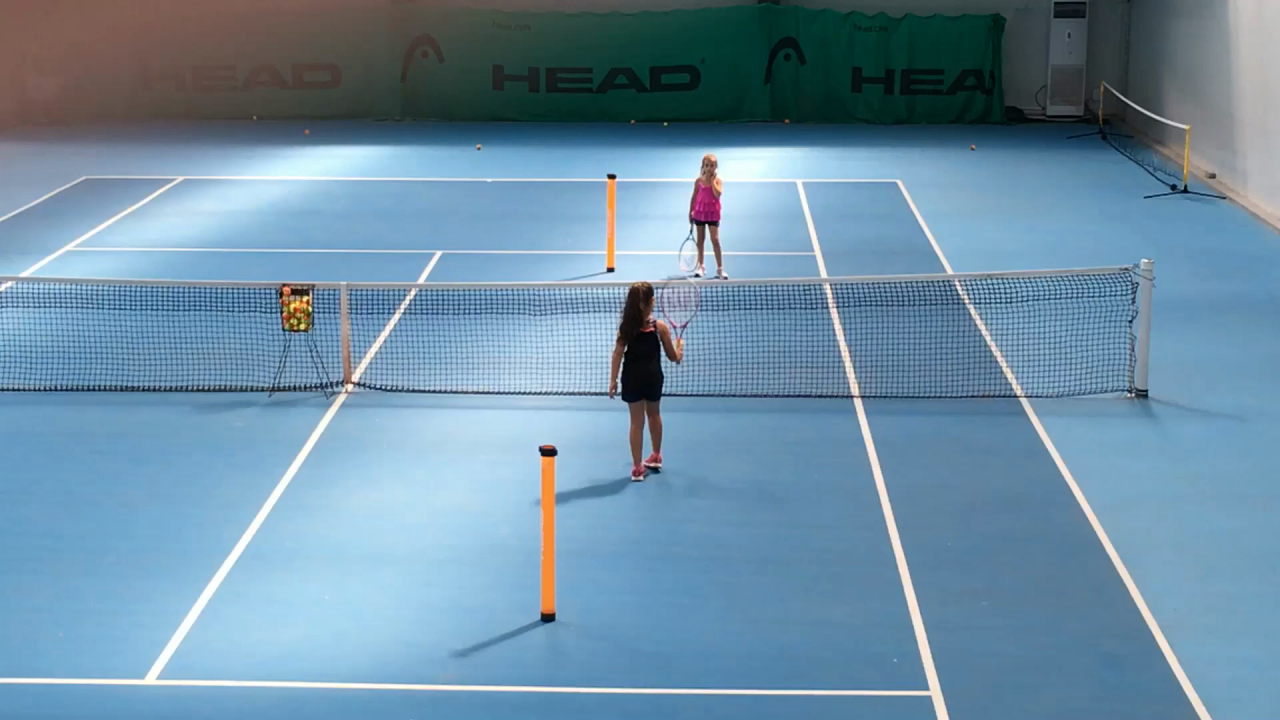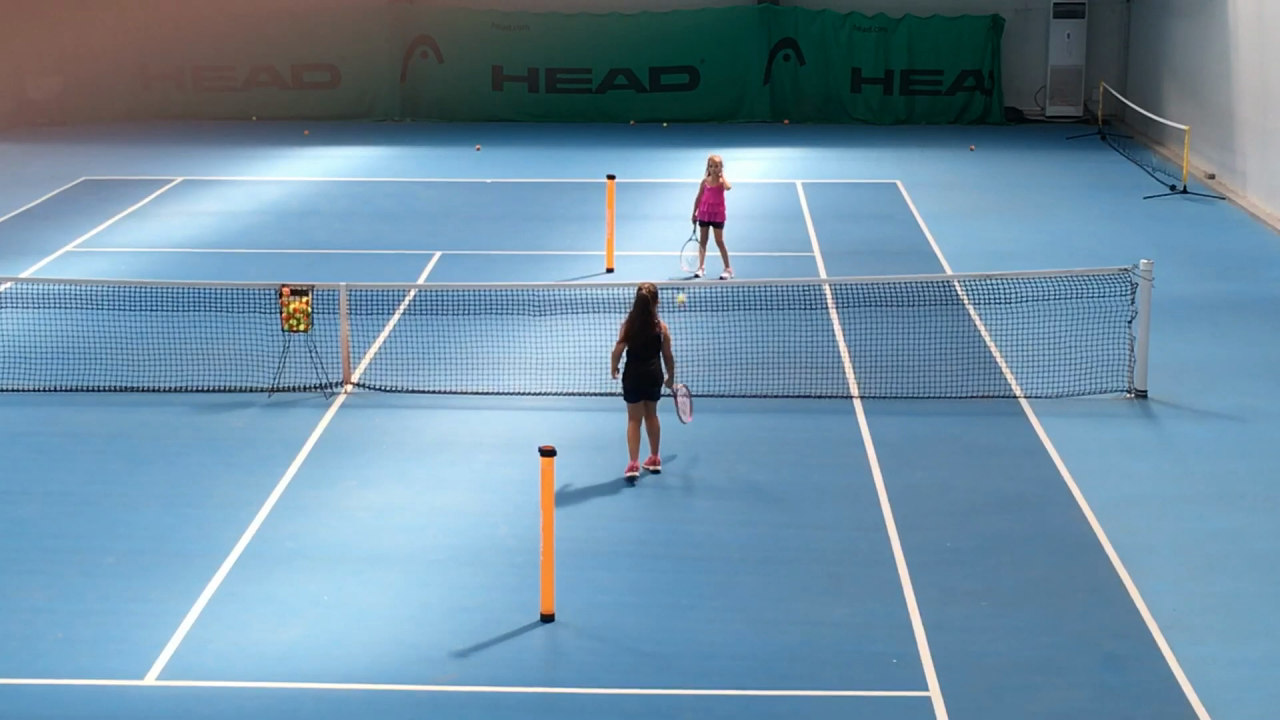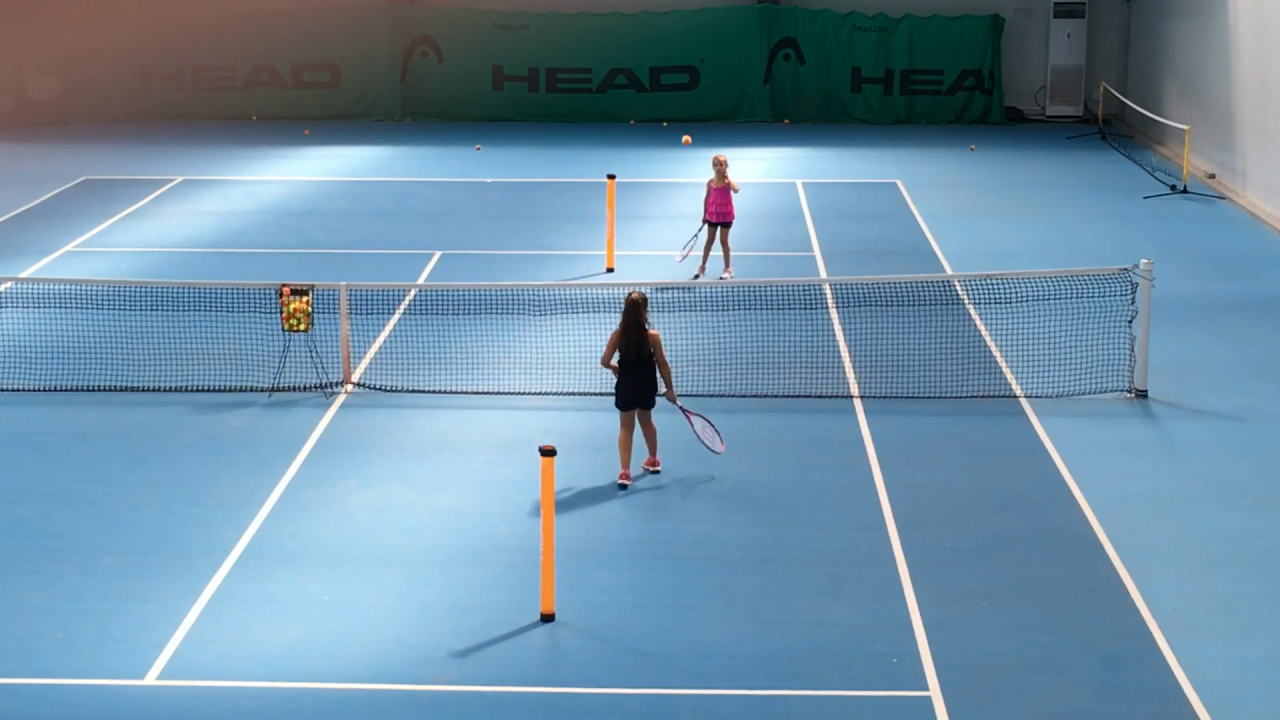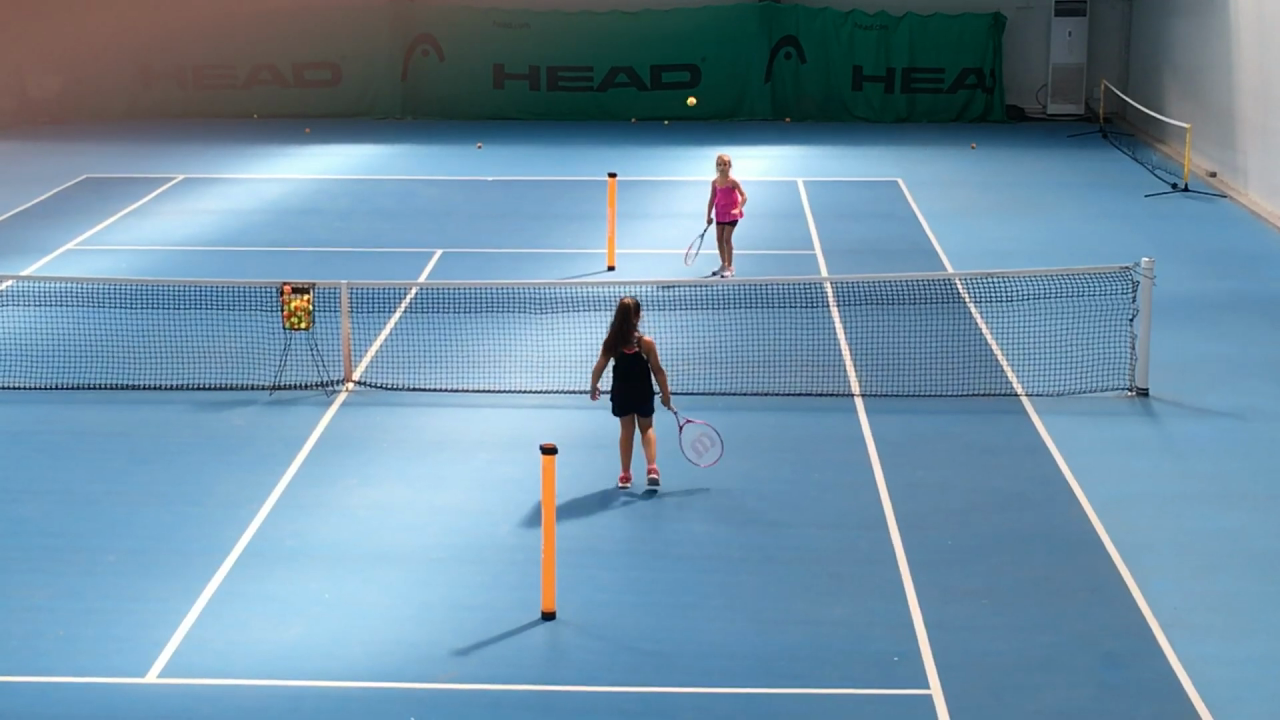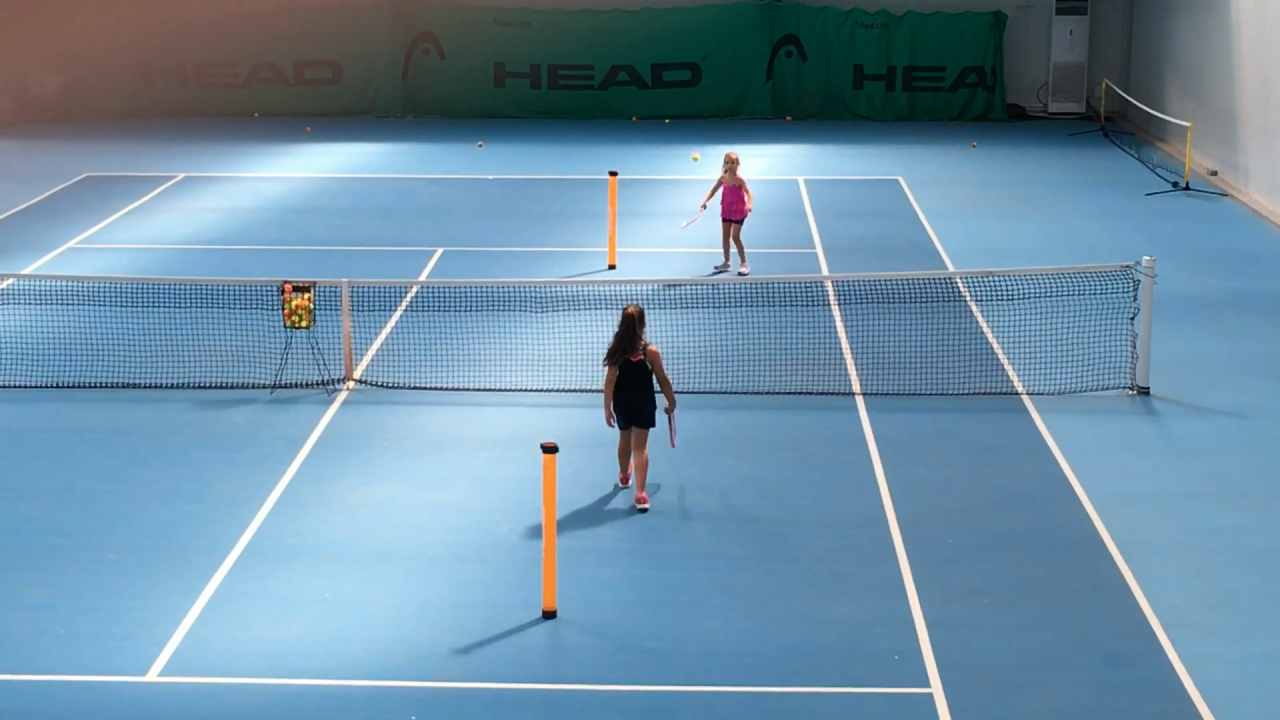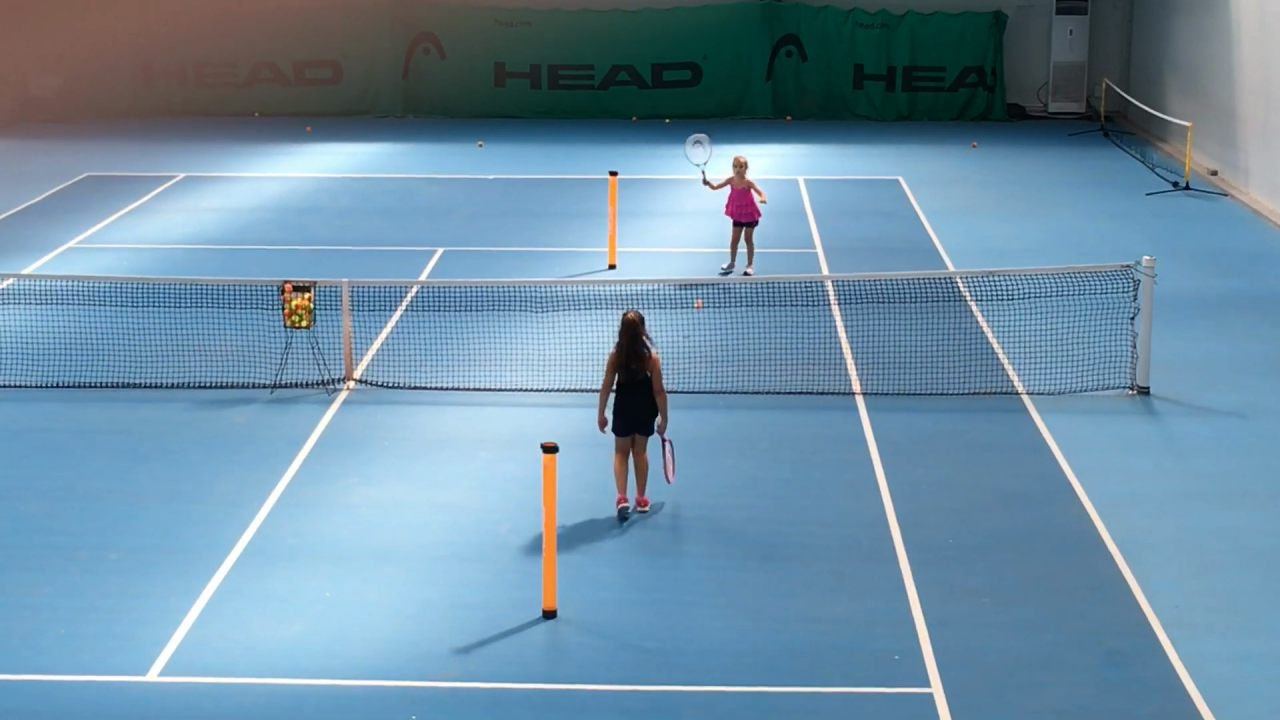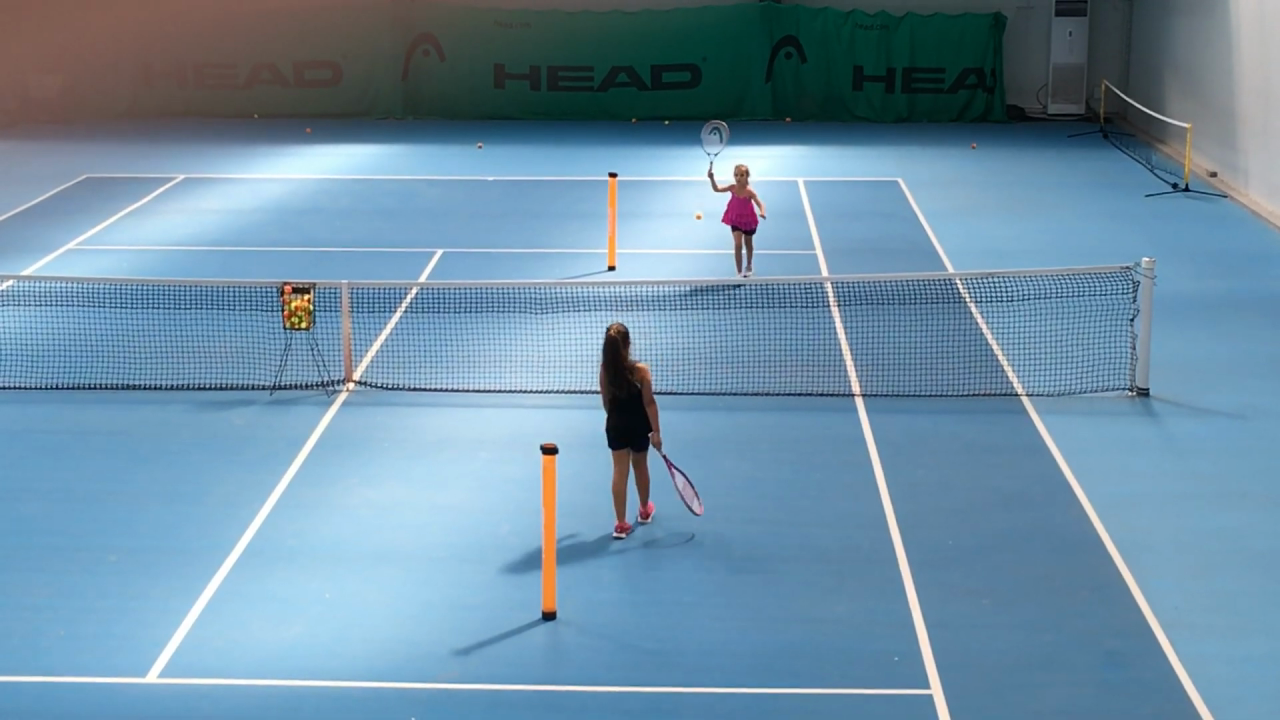
dt=0.3s
person 1, frame 1
left shoulder: (626, 325)
right shoulder: (659, 326)
left elbow: (617, 354)
right elbow: (672, 356)
left wrist: (613, 380)
right wrist: (679, 347)
left hip: (632, 377)
right hip: (653, 376)
left knee: (636, 422)
right knee: (654, 415)
left ankle: (637, 468)
right ankle: (656, 456)
person 1, frame 2
left shoulder: (629, 324)
right shoulder: (661, 326)
left elbow: (617, 351)
right elbow: (667, 356)
left wrist: (614, 368)
right wrist: (670, 376)
left hip: (633, 376)
right hip: (653, 376)
left knee: (634, 420)
right knee: (651, 416)
left ankle: (633, 464)
right ankle: (654, 459)
person 1, frame 3
left shoulder: (618, 334)
right shoulder: (652, 336)
left elbow: (605, 361)
right elbow: (662, 364)
left wrist: (616, 369)
right wrist: (670, 388)
left hip: (626, 387)
right hip: (647, 386)
left knee: (626, 428)
right knee: (646, 422)
left ankle: (625, 472)
right ankle: (653, 461)
person 1, frame 4
left shoulder: (611, 341)
right shoulder: (646, 342)
left elbow: (598, 369)
right elbow: (657, 371)
left wrist: (593, 387)
right wrist: (665, 393)
left hip: (621, 393)
right hip: (643, 393)
left knee: (626, 431)
right knee: (647, 429)
left ankle: (625, 475)
right ankle: (652, 468)
person 1, frame 5
left shoulder: (616, 350)
right shoulder: (651, 351)
left elbow: (610, 381)
right elbow: (662, 381)
left wrist: (607, 408)
right wrist: (671, 402)
left hip: (622, 404)
right hip: (644, 405)
left knee: (625, 441)
right knee: (639, 448)
left ankle: (623, 476)
right ankle: (640, 494)
person 1, frame 6
left shoulder: (615, 356)
right shoulder: (651, 357)
left elbow: (606, 387)
right elbow: (659, 391)
left wrist: (601, 413)
right wrist: (663, 417)
left hip: (623, 411)
right hip: (645, 412)
left knee: (621, 453)
right knee: (640, 453)
left ankle: (622, 497)
right ankle: (641, 498)
person 1, frame 7
left shoulder: (606, 371)
right shoulder: (640, 370)
left elbow: (606, 400)
right elbow: (649, 403)
right wrist: (656, 432)
left hip: (616, 426)
right hip: (639, 426)
left knee: (620, 473)
right knee: (640, 468)
left ankle: (621, 524)
right ankle: (644, 508)
